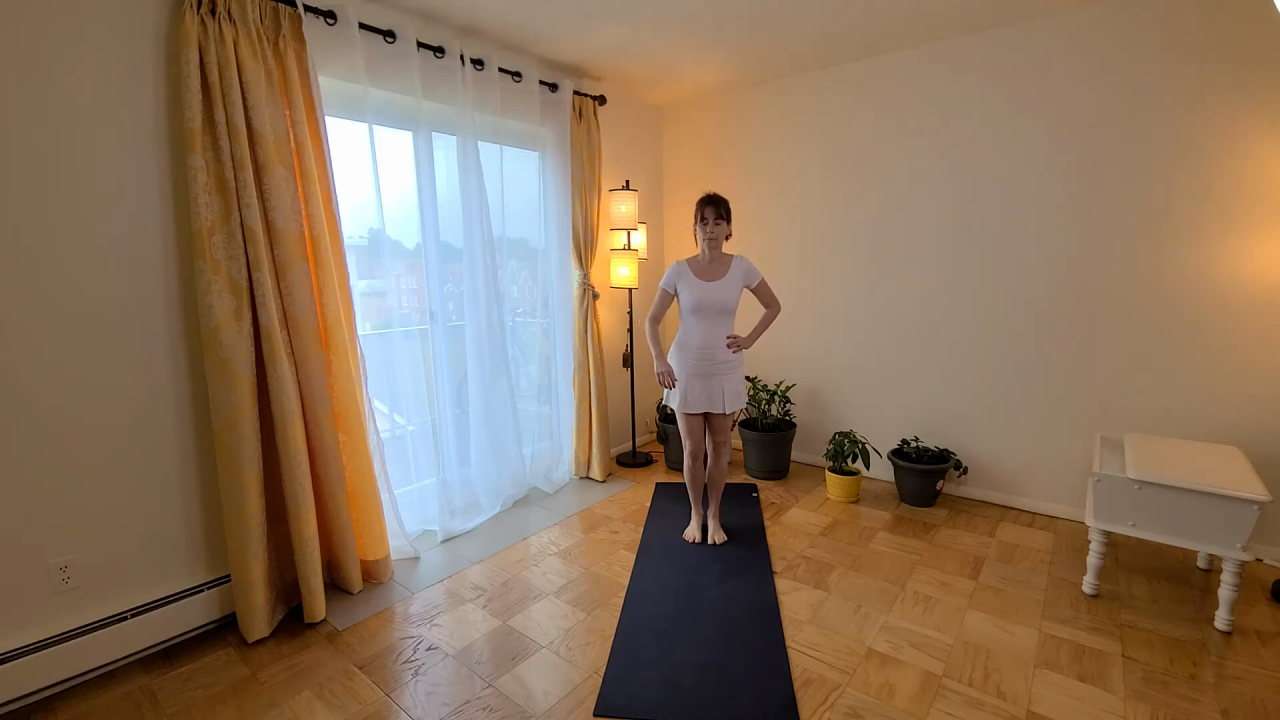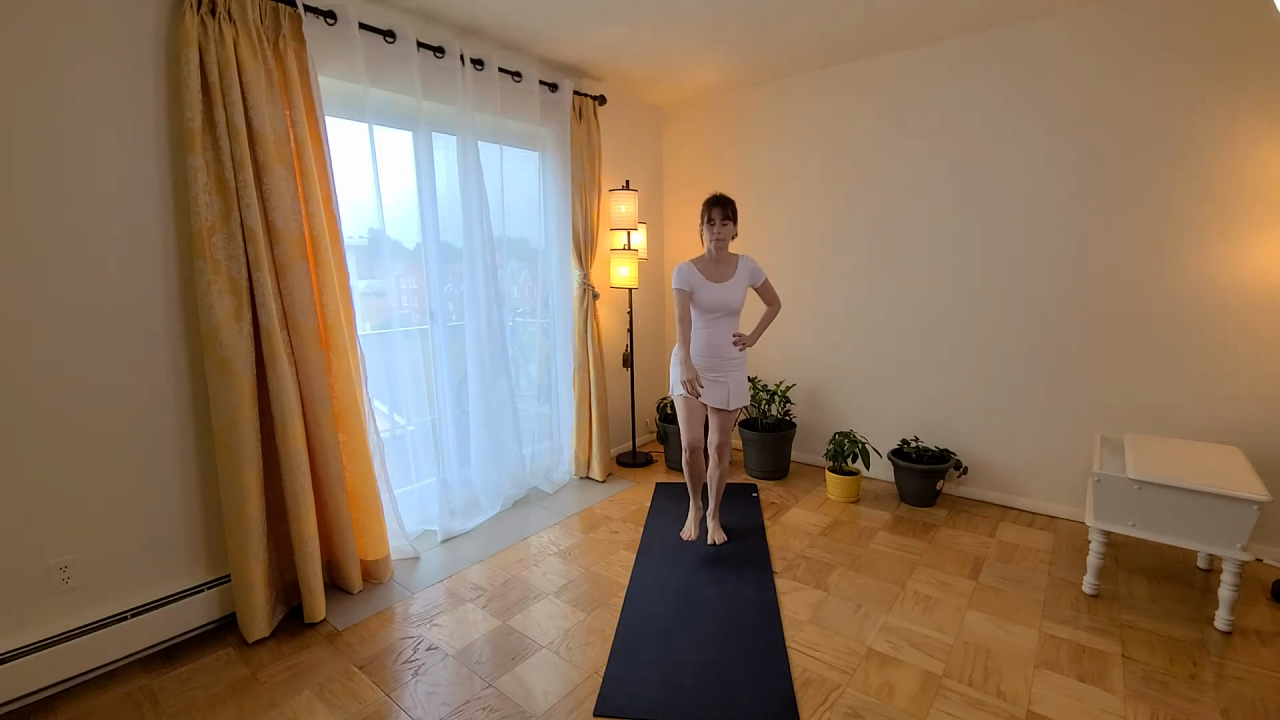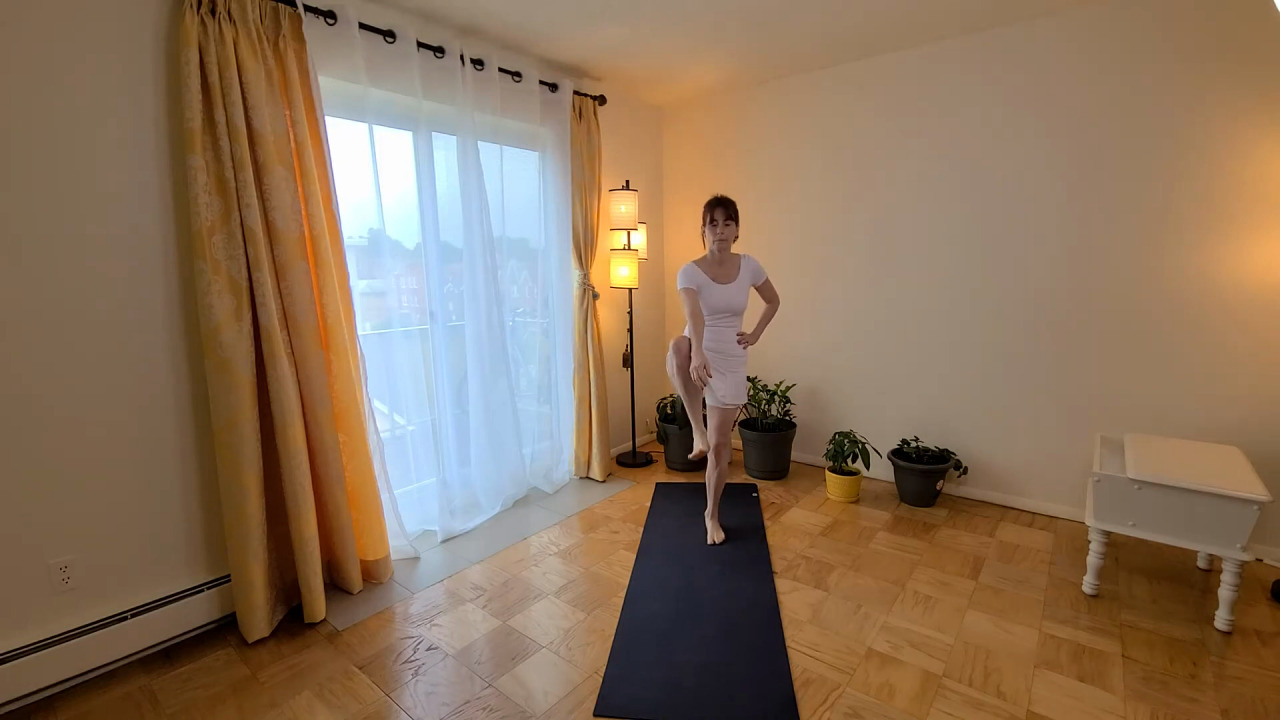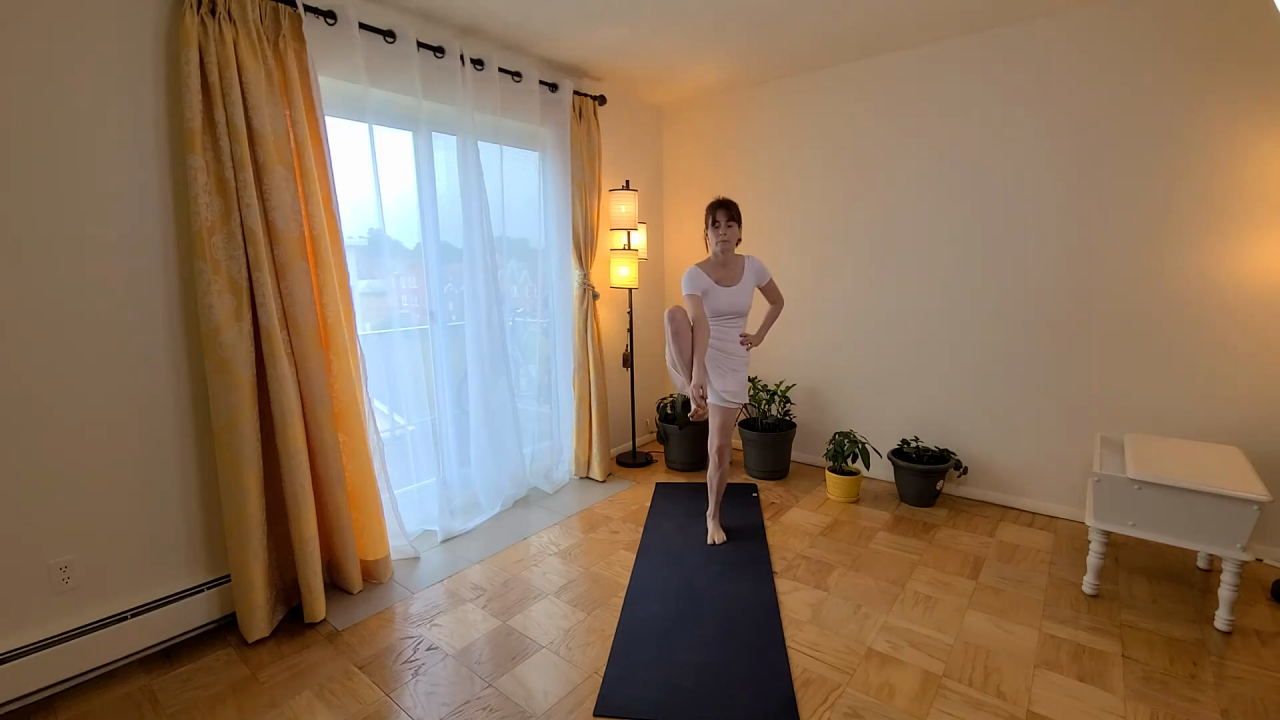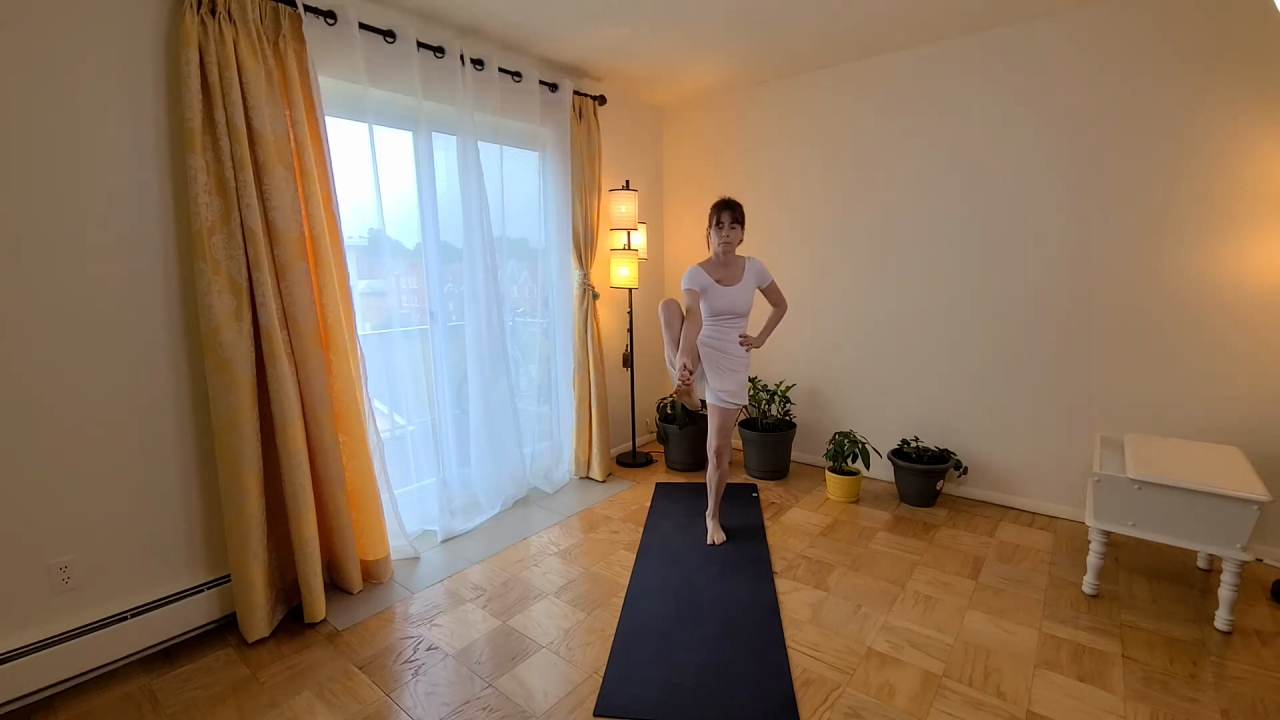
dt=0.4s
person 1, frame 1
left shoulder: (741, 268)
right shoulder: (678, 271)
left elbow: (773, 307)
right elbow: (653, 321)
left wrist: (750, 340)
right wrist: (659, 360)
left hip: (725, 372)
right hip: (686, 372)
left knee: (719, 447)
right knee: (693, 451)
left ankle: (714, 515)
right ankle: (696, 514)
person 1, frame 2
left shoulder: (746, 267)
right shoulder: (685, 271)
left elbow: (774, 304)
right elbow: (682, 320)
left wrist: (753, 337)
right wrist: (687, 364)
left hip: (729, 368)
right hip: (691, 365)
left knee: (720, 445)
right knee: (692, 443)
left ankle: (713, 515)
right ankle: (694, 505)
person 1, frame 3
left shoulder: (748, 266)
right shoulder: (690, 272)
left elbow: (773, 301)
right elbow: (694, 315)
left wrist: (755, 335)
right wrist: (698, 353)
left hip: (729, 365)
right hip: (695, 359)
left knee: (720, 445)
right knee: (680, 343)
left ankle: (712, 515)
right ankle: (697, 429)
person 1, frame 4
left shoulder: (753, 267)
right shoulder: (694, 276)
left elbow: (777, 301)
right elbow: (700, 325)
left wrist: (759, 336)
right wrist: (697, 375)
left hip: (731, 365)
right hip: (693, 358)
left knee: (720, 447)
right knee: (674, 314)
left ankle: (713, 516)
right ankle: (695, 395)
person 1, frame 5
left shoulder: (754, 268)
right shoulder: (695, 274)
left elbow: (780, 305)
right elbow: (693, 317)
left wrist: (760, 339)
right wrist: (682, 357)
left hip: (731, 365)
right hip: (697, 356)
left knee: (719, 448)
right knee: (669, 306)
left ankle: (712, 516)
right ankle: (685, 383)
